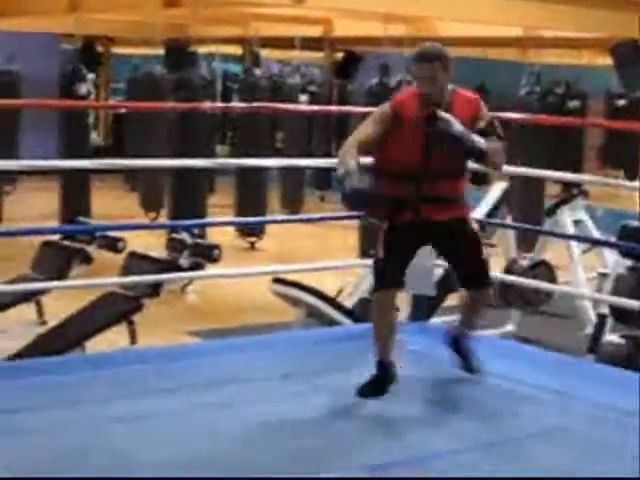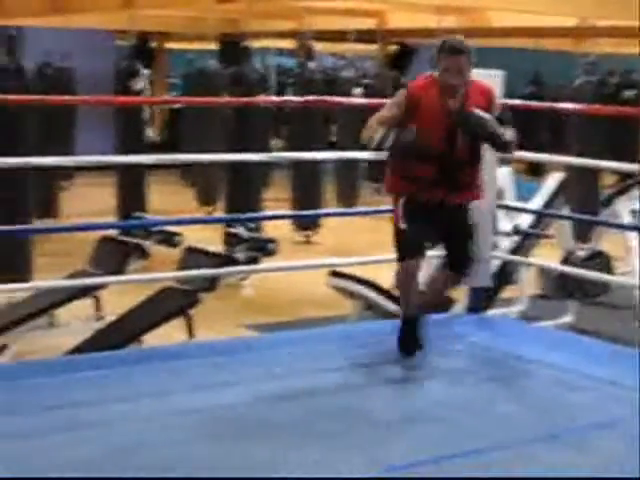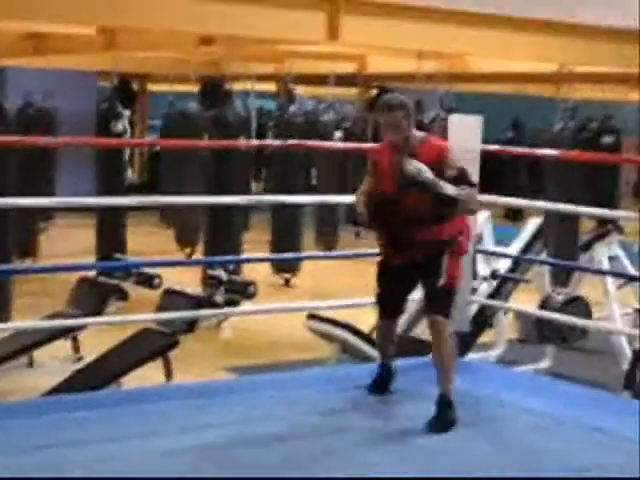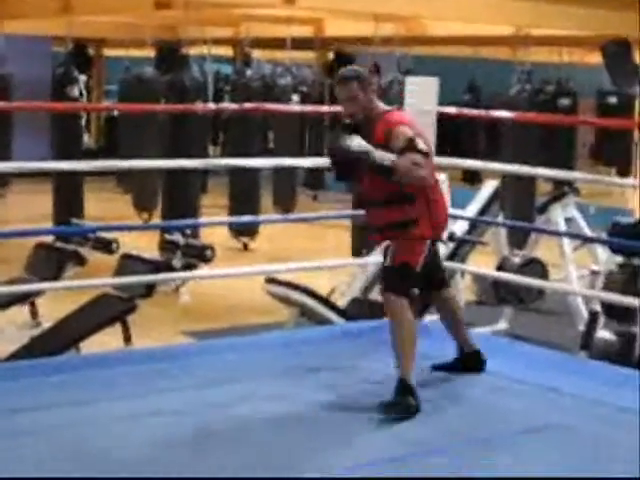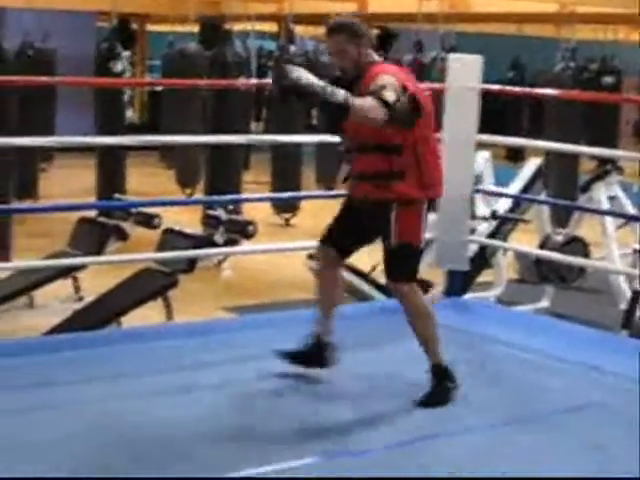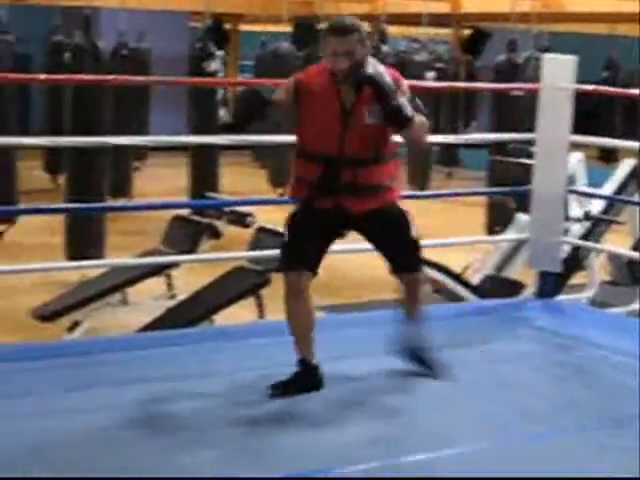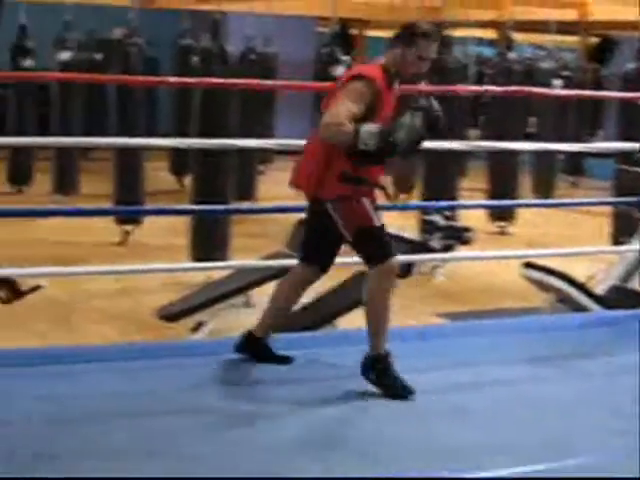
dt=0.4s
person 1, frame 1
left shoulder: (470, 105)
right shoulder: (397, 107)
left elbow: (498, 159)
right elbow: (354, 143)
left wrist: (464, 140)
right wrist: (350, 176)
left hip: (449, 210)
right hip: (401, 209)
left knee: (479, 285)
right knee: (384, 288)
left ankle: (459, 337)
right ankle: (384, 368)
person 1, frame 2
left shoulder: (483, 95)
right shoulder: (415, 94)
left elbow: (507, 144)
right elbow: (371, 129)
left wrist: (489, 129)
right wrist: (391, 140)
left hip: (457, 195)
right hip: (415, 191)
left knee: (459, 266)
right knee: (409, 259)
left ankle: (418, 311)
right ankle: (409, 320)
person 1, frame 3
left shoulder: (439, 153)
right shoulder: (379, 156)
left elbow: (470, 201)
right elbow: (364, 196)
left wrist: (432, 184)
right wrist: (370, 211)
left hip: (441, 247)
right hip: (398, 247)
left knee: (437, 317)
right knee: (387, 313)
left ankle: (446, 400)
right ankle: (385, 369)
person 1, frame 4
left shoulder: (397, 129)
right shoulder: (363, 129)
left elbow: (421, 174)
right elbow: (353, 176)
left wrist: (371, 156)
right wrist: (345, 156)
left hip: (415, 227)
right hip: (398, 226)
left knee: (394, 296)
right knee: (433, 290)
left ankle: (406, 390)
right ankle: (470, 354)
person 1, frame 5
left shoulder: (386, 79)
right shoulder: (365, 80)
left elbow: (375, 114)
right elbow: (357, 126)
left wrist: (321, 90)
right wrist: (328, 94)
left hip: (403, 192)
right hip: (371, 189)
left knee: (402, 284)
right knee: (328, 255)
left ankle: (441, 373)
right ankle: (321, 344)
person 1, frame 6
left shoulder: (387, 82)
right shoulder: (308, 83)
left elbow: (419, 138)
right elbow: (267, 102)
left wrist: (391, 97)
right wrist: (251, 102)
left hip: (372, 196)
right hip: (320, 197)
left knee: (410, 270)
right knee: (295, 278)
left ankle: (412, 337)
right ankle: (308, 370)
person 1, frame 7
left shoulder: (388, 85)
right shoulder: (366, 83)
left elbow: (382, 150)
right elbow: (330, 129)
left wrist: (417, 123)
right wrist: (385, 136)
left hip: (337, 187)
right hip: (335, 185)
left knee: (310, 268)
right knee: (383, 264)
left ankle: (256, 340)
right ankle: (378, 360)
